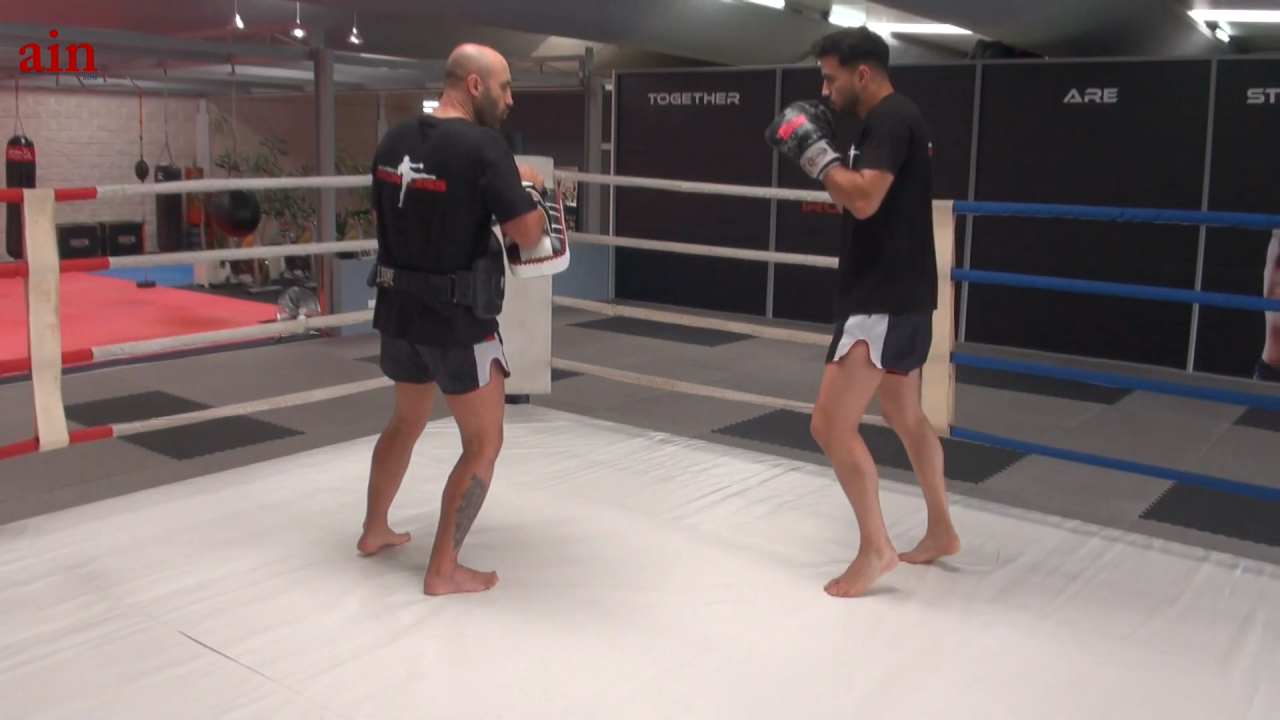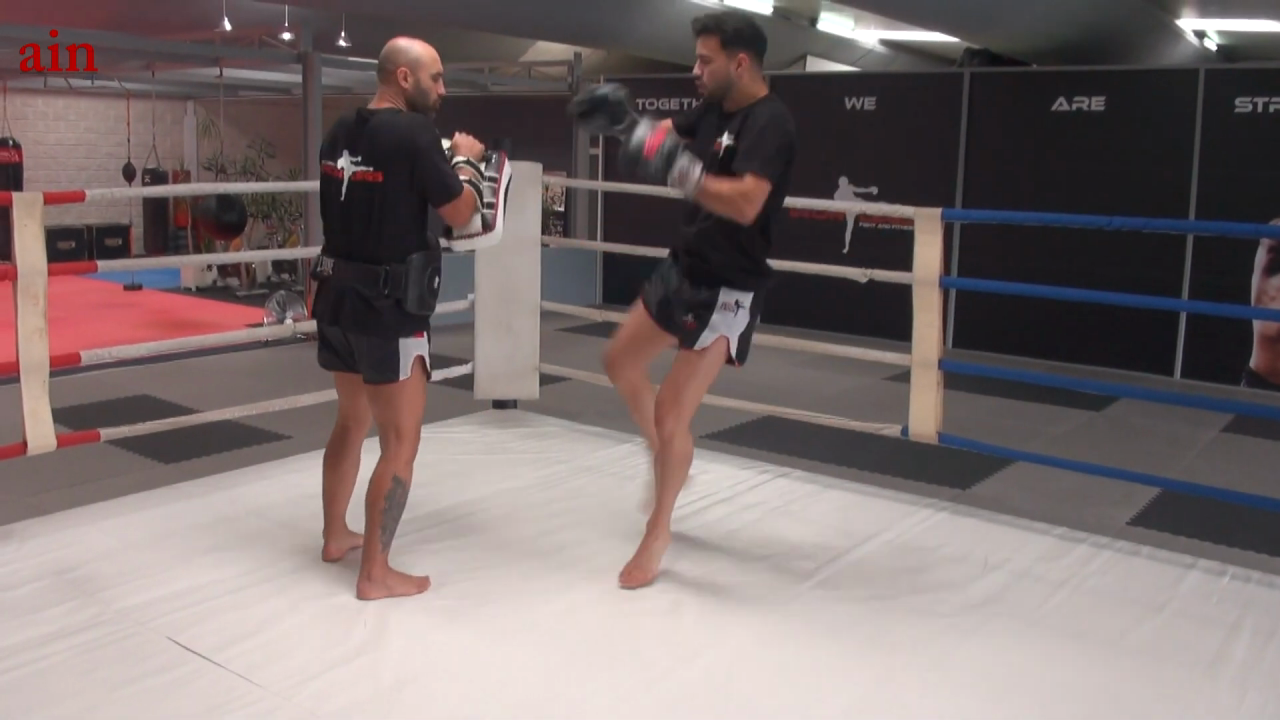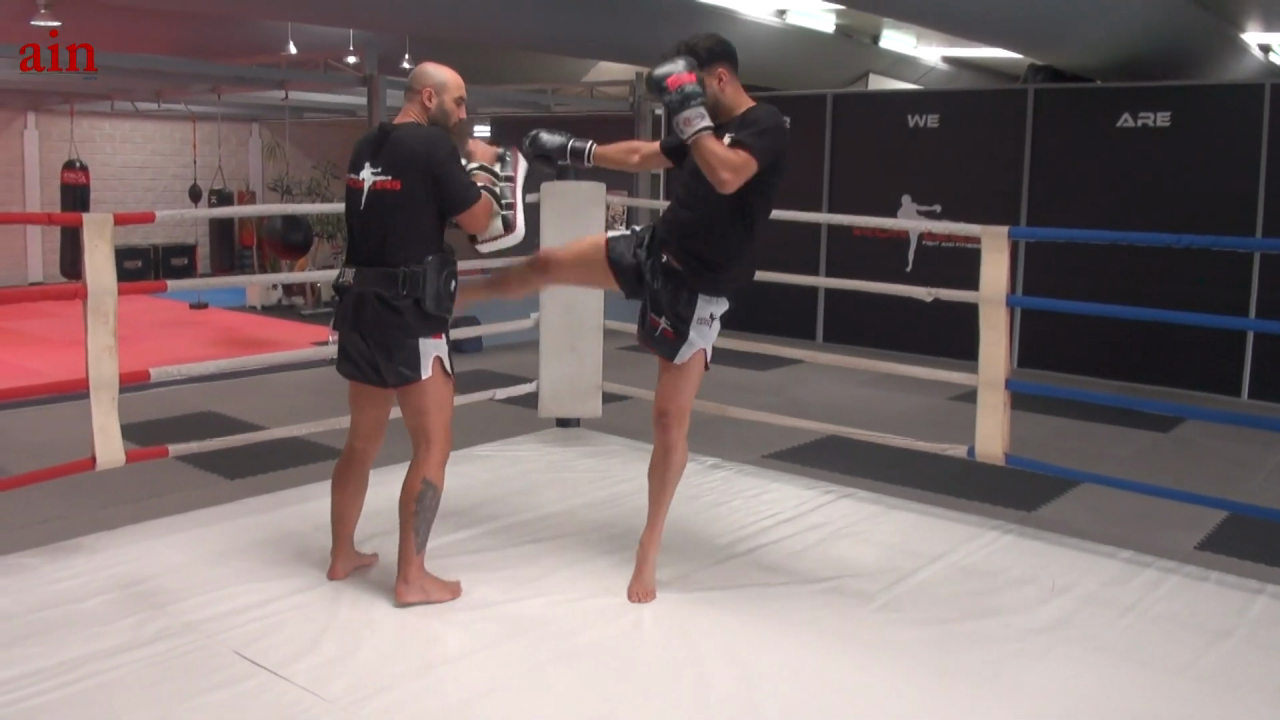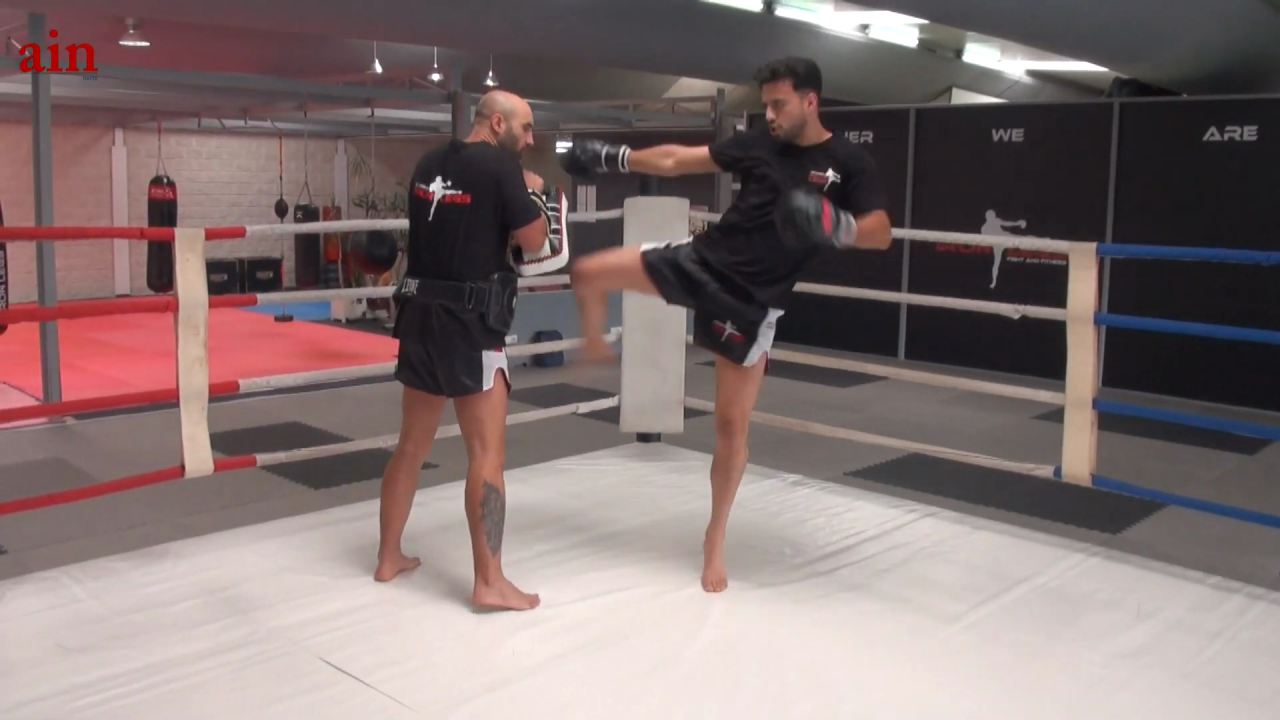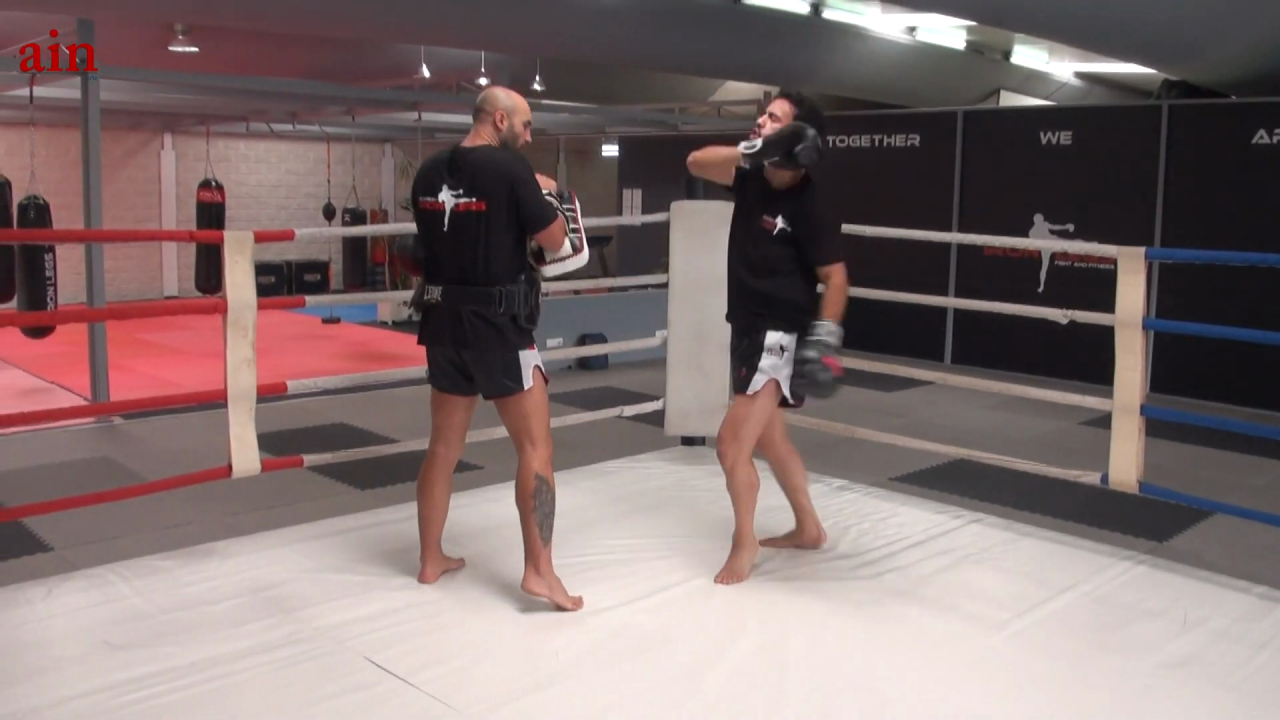
dt=1s
person 1, frame 1
left shoulder: (890, 119)
right shoulder: (893, 119)
left elbow: (863, 200)
right elbow: (860, 196)
left wrist: (813, 149)
right wrist: (819, 151)
left hip: (883, 301)
right hip: (902, 298)
left knee: (831, 425)
right knee: (906, 417)
left ankle: (875, 548)
right ankle: (940, 531)
person 1, frame 2
left shoulder: (764, 123)
right shoulder: (713, 110)
left elbow: (744, 206)
right elbow: (663, 135)
left wrist: (673, 165)
right wrist: (619, 117)
left hip: (725, 287)
right hip: (686, 265)
left knee: (671, 414)
right knee: (619, 363)
left ankle: (657, 534)
right ankle: (668, 465)
person 1, frame 3
left shoulder: (766, 127)
right shoulder: (697, 124)
left elbow: (726, 178)
right elbow: (641, 155)
left wrist: (690, 109)
right wrist: (568, 149)
left hip: (698, 291)
right hip: (653, 253)
left knee: (670, 423)
right knee: (550, 263)
left ankle: (648, 549)
right ankle: (469, 292)
person 1, frame 4
left shoulder: (852, 163)
right shoulder: (756, 143)
left elbow: (880, 233)
right elbow: (680, 159)
left wrist: (834, 225)
right wrist: (611, 157)
left hip: (754, 301)
right hip: (703, 264)
left knee: (732, 428)
right knee: (589, 272)
left ankle: (715, 543)
right ankle: (592, 344)
person 1, frame 5
left shoulder: (809, 205)
right shoulder: (756, 171)
left elbow: (834, 278)
right elbow: (697, 163)
left wrist: (824, 346)
right wrist: (756, 148)
left hip: (775, 335)
right hip: (749, 324)
left knee: (731, 443)
right knee: (765, 437)
left ankle: (745, 543)
right ankle: (808, 528)
person 2, frame 1
left shoulder: (395, 140)
right shoulder: (483, 146)
right elbow: (527, 234)
right wrist: (526, 184)
left hip: (399, 308)
right hip: (457, 318)
left knee: (406, 421)
right knee: (483, 443)
left ankle: (374, 529)
right ankle: (444, 569)
person 2, frame 2
left shoulder: (340, 131)
right shoulder: (414, 134)
right elbow: (461, 214)
right wrist: (463, 160)
left hip: (338, 298)
right hip: (391, 308)
left knee: (351, 423)
right knee: (400, 442)
left ankle: (336, 534)
right ankle: (375, 573)
person 2, frame 3
left shoulder: (365, 148)
right shoulder: (431, 144)
right elbow: (479, 220)
left wrist: (460, 169)
right wrist: (481, 168)
left hip: (359, 306)
right hip: (409, 313)
left knee: (362, 439)
right knee: (431, 445)
left ankle: (342, 554)
right ankle: (412, 576)
person 2, frame 4
left shoulder: (429, 164)
right shoulder: (499, 164)
right elbow: (533, 240)
right wrist: (532, 192)
left hip: (420, 315)
right hip: (469, 321)
left knee: (412, 444)
right knee: (487, 452)
left ankle: (389, 557)
right ankle: (490, 581)
person 2, frame 5
left shoulder: (429, 171)
right shoulder: (508, 166)
right elbow: (554, 240)
right wrist: (544, 194)
left hip: (445, 321)
right hip: (498, 324)
left knee: (443, 447)
right knee: (535, 447)
left ankle: (431, 559)
right ankle: (540, 572)
